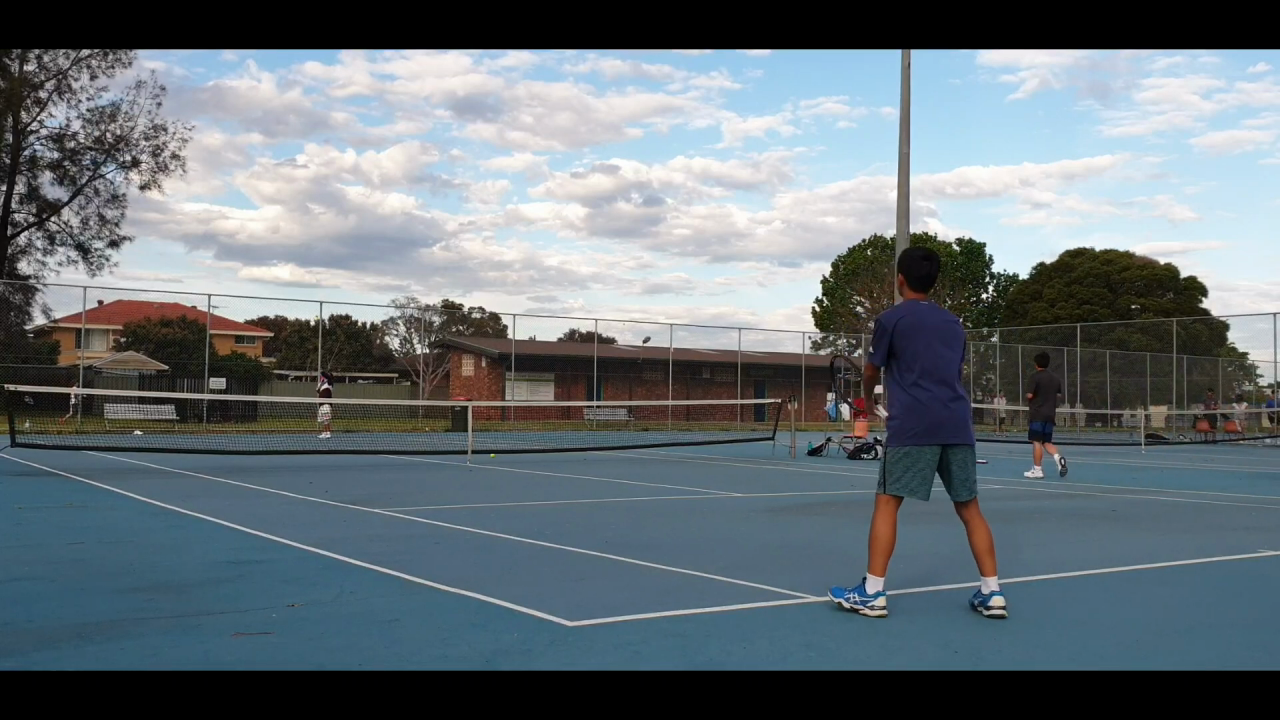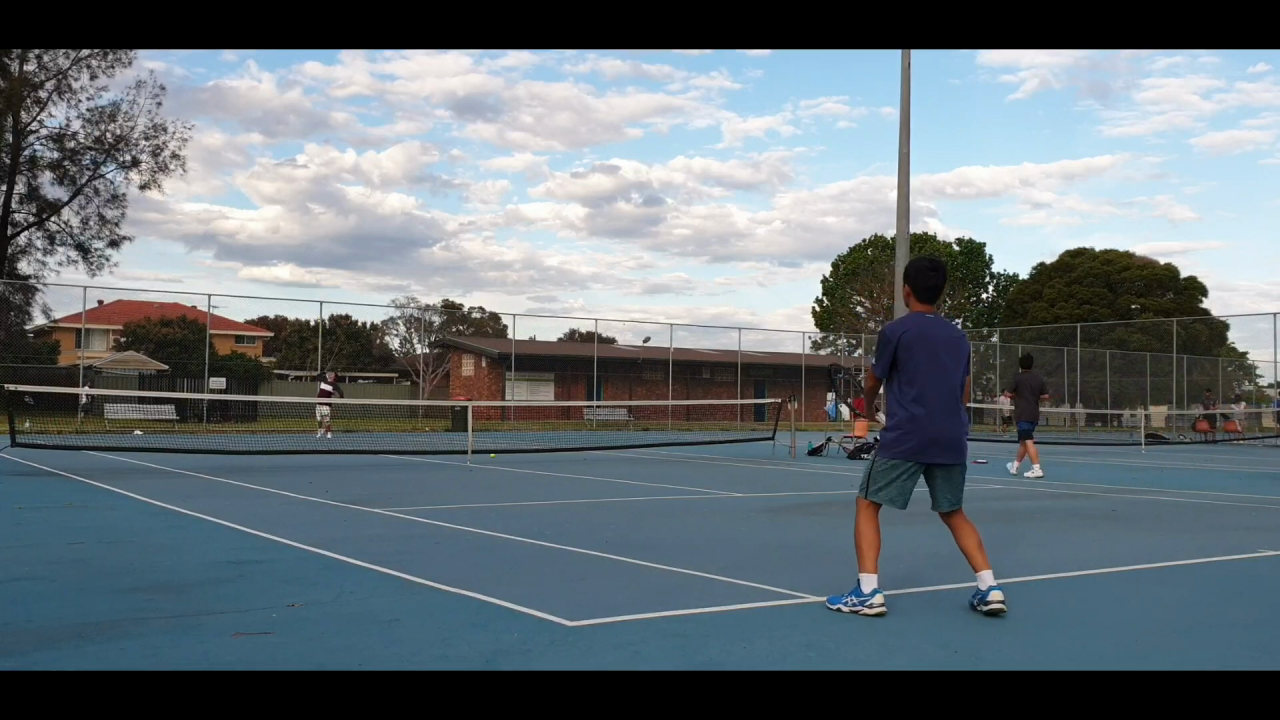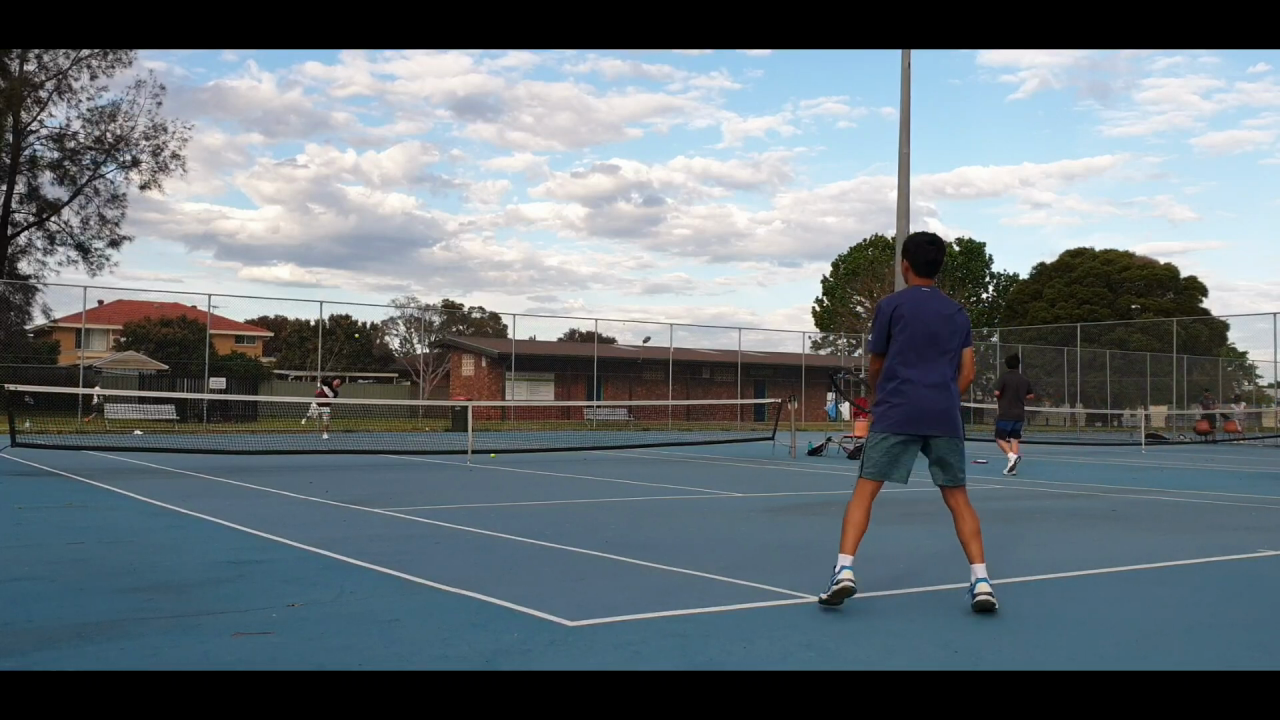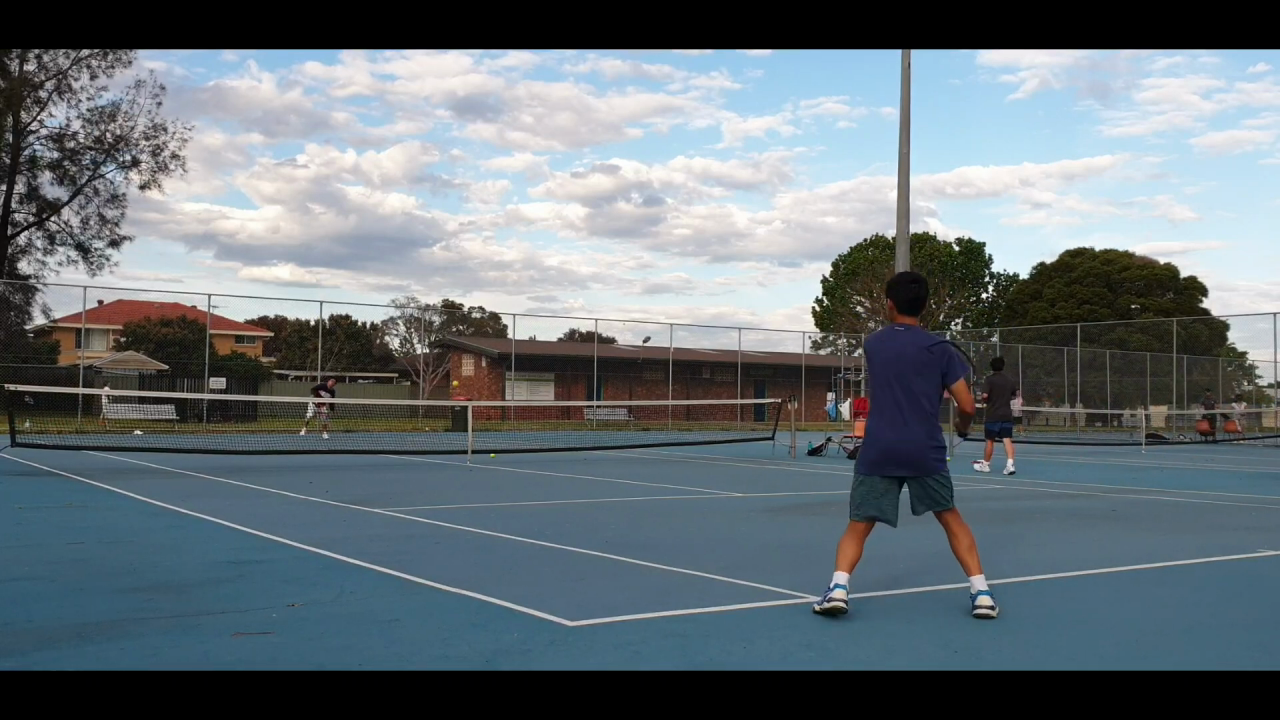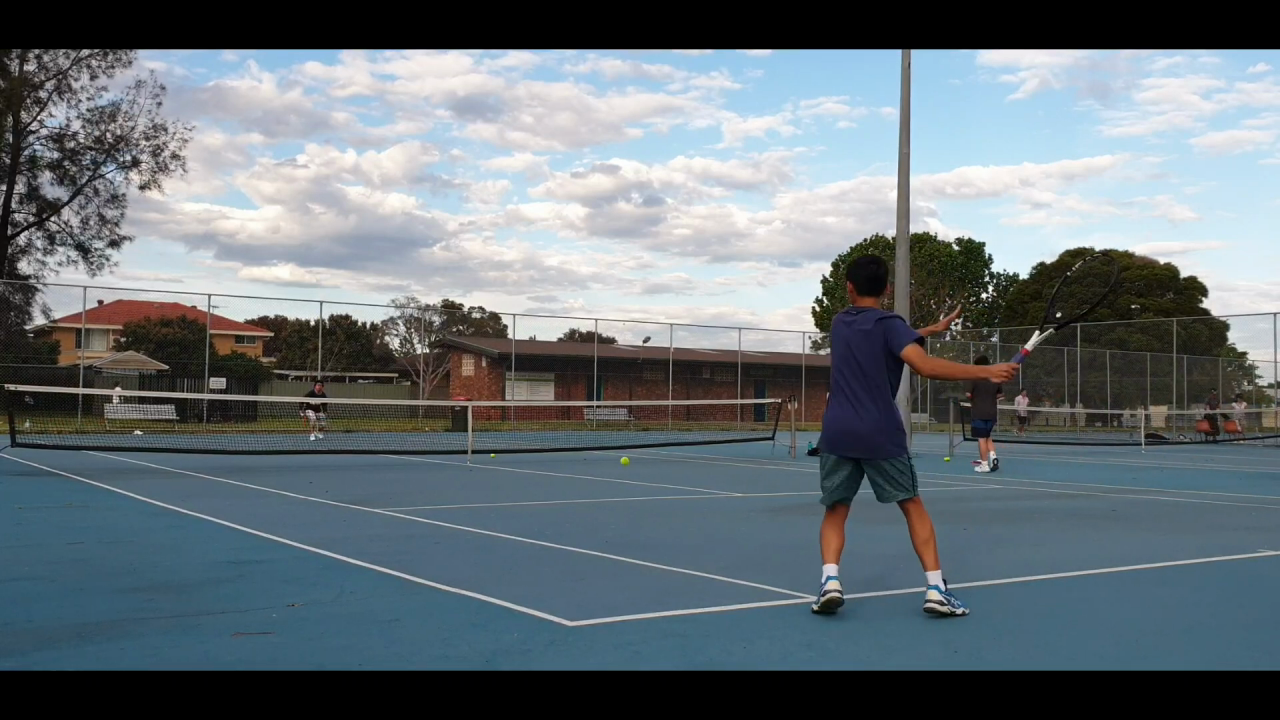
dt=0.3s
person 1, frame 1
left shoulder: (890, 319)
right shoulder: (954, 323)
left elbow: (871, 371)
left wrist: (867, 395)
left hip: (912, 427)
right hip: (957, 426)
left knee: (886, 503)
right knee: (968, 507)
left ankle: (872, 593)
right ankle: (992, 592)
person 1, frame 2
left shoulder: (895, 331)
right shoulder: (958, 336)
left elbow: (873, 382)
right elbow: (964, 395)
left wrist: (868, 406)
left hip: (904, 438)
right hip: (951, 440)
left knee: (867, 506)
right knee: (954, 515)
left ankle: (868, 592)
right ankle: (989, 588)
person 1, frame 3
left shoulder: (890, 305)
right shoulder: (958, 312)
left elbow: (876, 366)
right elbow: (967, 374)
left wrist: (879, 398)
left hip: (896, 414)
right hip: (944, 417)
left knee: (865, 489)
right knee: (957, 497)
left ankle: (844, 570)
right ankle: (981, 581)
person 1, frame 4
left shoulder: (873, 343)
right shoulder: (941, 348)
right elbow: (967, 406)
right wrist: (962, 427)
left hip: (878, 453)
right hip: (926, 451)
left knee: (858, 527)
right knee: (950, 518)
left ankle: (838, 587)
right ankle: (982, 592)
person 1, frame 5
left shoulder: (839, 323)
right shoulder: (889, 323)
right elbow: (924, 364)
right wrist: (986, 372)
left hip: (837, 435)
right hip: (881, 436)
left knee: (834, 513)
right knee: (913, 508)
left ankle: (830, 580)
right ankle: (936, 589)
